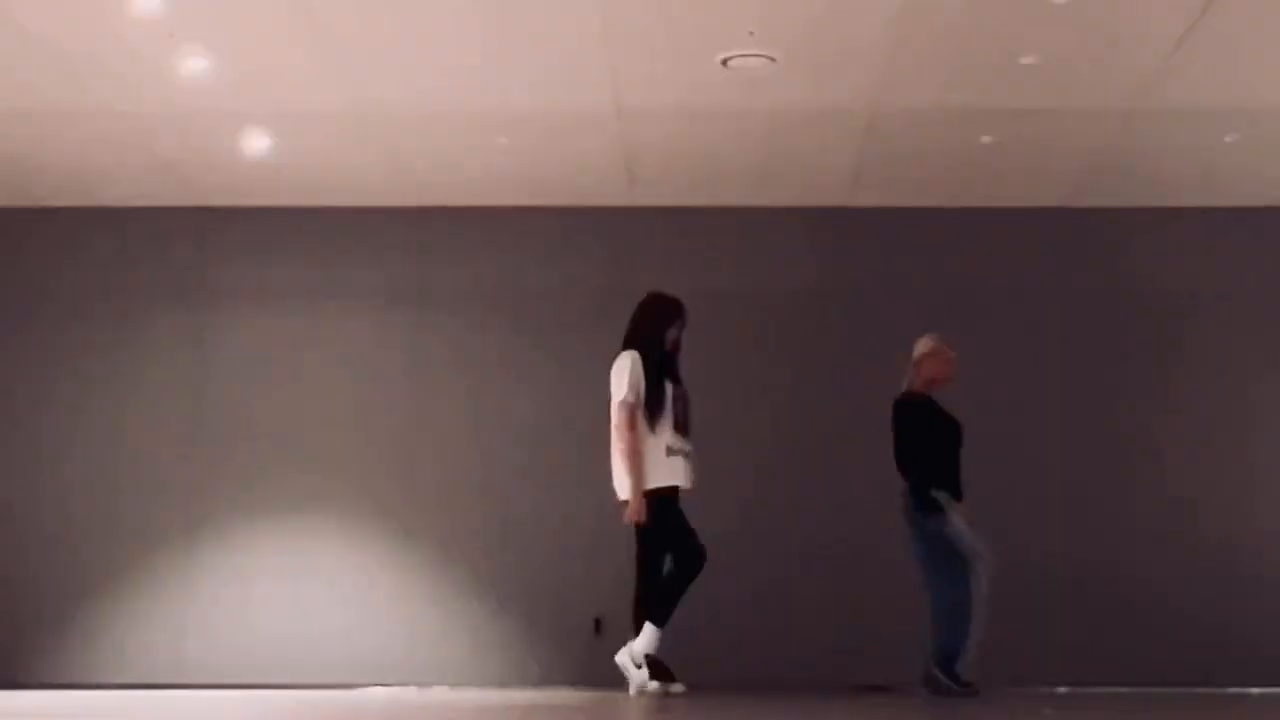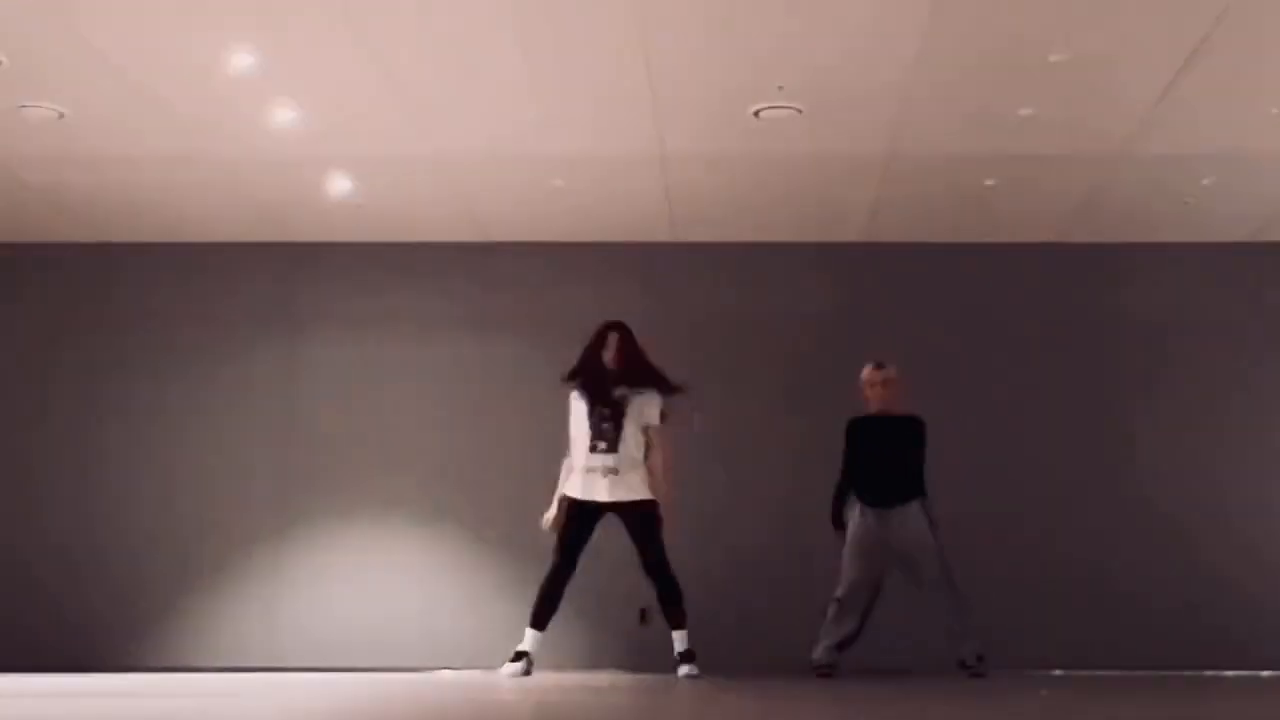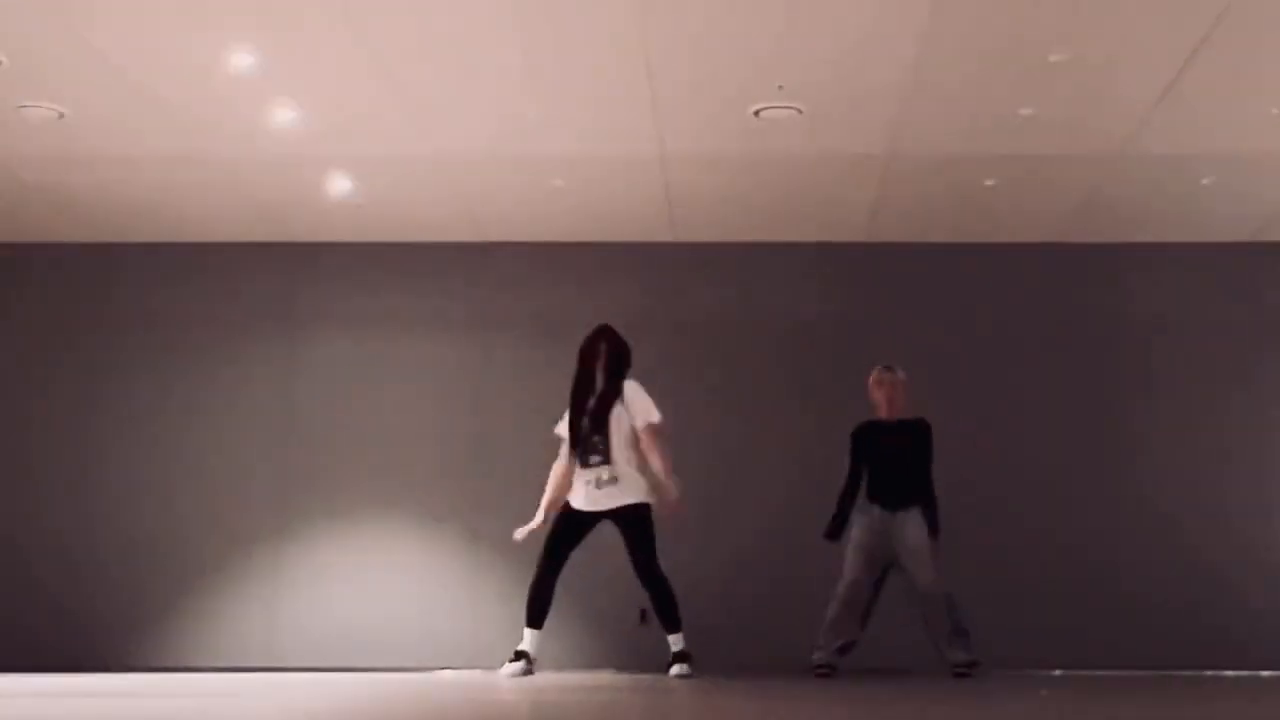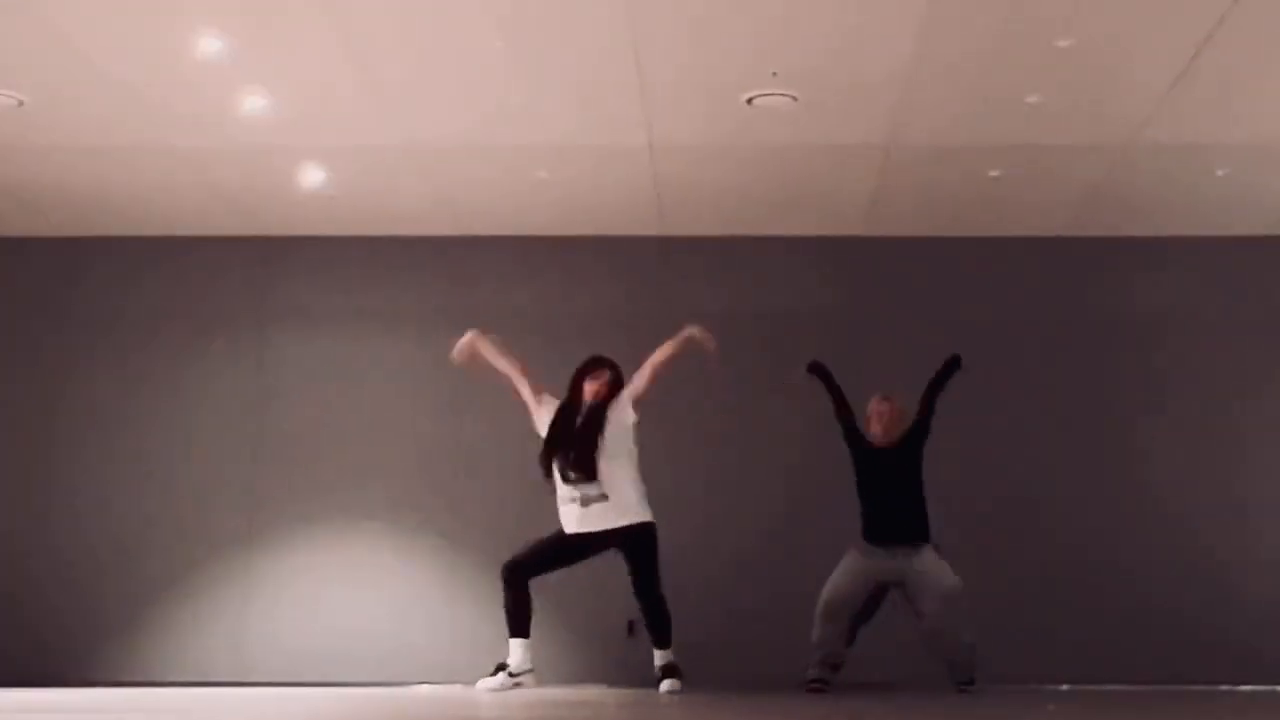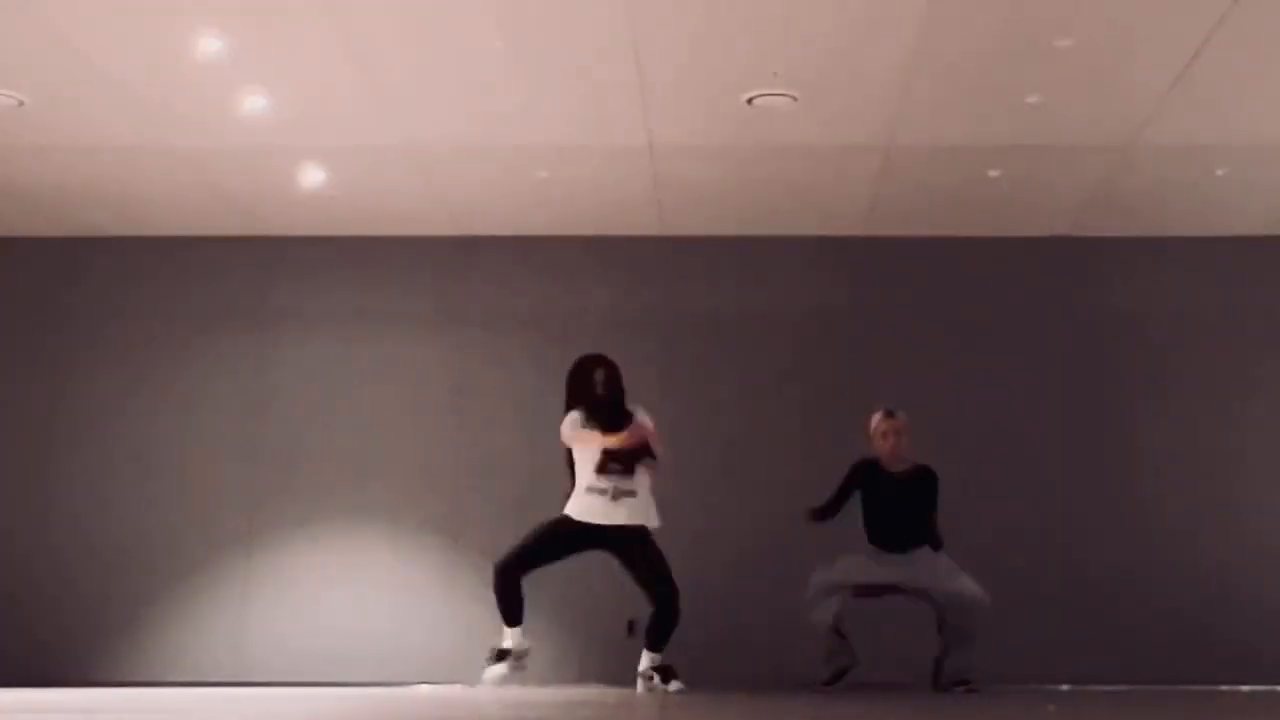
dt=0.7s
person 1, frame 1
left shoulder: (660, 369)
right shoulder: (630, 362)
right elbow: (624, 429)
left wrist: (642, 492)
right wrist: (636, 492)
left hip: (662, 484)
right hip: (647, 485)
left knee: (654, 569)
right knee: (689, 557)
left ankle: (645, 658)
right ankle: (640, 651)
person 1, frame 2
left shoulder: (644, 394)
right shoulder: (581, 393)
left elbow: (656, 450)
right elbow: (574, 451)
left wrist: (662, 499)
right wrist: (557, 501)
left hip: (633, 494)
right hip: (583, 494)
left knee: (658, 568)
right knee: (560, 569)
left ankle: (682, 650)
right ankle: (526, 651)
person 1, frame 3
left shoulder: (629, 391)
right shoulder: (578, 400)
left elbow: (649, 440)
right elbow: (565, 460)
left wrist: (665, 482)
right wrist: (541, 513)
left hip: (628, 498)
right hip: (581, 500)
left knee: (648, 570)
right knee: (547, 564)
left ankle: (679, 650)
right ankle: (528, 651)
person 1, frame 4
left shoulder: (618, 411)
right shoulder: (554, 414)
left elbow: (650, 368)
right elbow: (517, 375)
left wrist: (685, 336)
right wrist: (480, 342)
left hip: (628, 520)
right hip: (579, 527)
left knee: (647, 589)
right knee: (514, 570)
left ankle: (665, 664)
right ankle: (519, 665)
person 1, frame 5
left shoulder: (635, 417)
right shoulder: (577, 421)
right elbow: (602, 442)
left hip: (630, 526)
right hip: (581, 518)
left knee: (667, 598)
right knee: (507, 569)
left ankle: (651, 669)
right ankle: (512, 647)
person 2, frame 1
left shoulder: (935, 409)
right shoulder: (908, 403)
right elbow: (904, 456)
left wrist: (951, 502)
right wrist: (926, 497)
left hip: (943, 502)
right hip: (929, 503)
left knee: (953, 584)
right knee: (960, 578)
left ankle: (942, 669)
right ankle: (943, 666)
person 2, frame 2
left shoulder: (913, 425)
right shoulder: (857, 427)
left elbow: (916, 472)
right elbow: (848, 473)
left wrist: (925, 512)
right wrist: (838, 511)
left hip: (907, 513)
right hip: (867, 516)
left knee: (939, 583)
right knee: (852, 589)
left ankle: (969, 653)
right ankle: (825, 654)
person 2, frame 3
left shoulder: (919, 429)
right shoulder: (865, 432)
left elbow: (925, 478)
right elbow: (853, 478)
left wrist: (933, 521)
right wrist: (839, 519)
left hip: (911, 515)
right hip: (872, 515)
left knee: (931, 585)
right knee: (852, 585)
left ankle: (961, 654)
right ankle: (826, 654)
person 2, frame 4
left shoulder: (911, 446)
right shoulder: (862, 452)
left elbow: (927, 408)
right elbow: (844, 414)
left wrist: (947, 371)
right wrist: (825, 377)
left hip: (915, 551)
right hip: (871, 551)
left knee: (946, 592)
right knee: (833, 601)
left ankle: (962, 670)
right ankle: (822, 670)
person 2, frame 5
left shoulder: (924, 476)
right shoulder: (865, 470)
left elbow: (929, 518)
right elbow: (834, 505)
left wrist: (937, 549)
right wrist: (819, 512)
left hip: (920, 556)
right hip: (877, 559)
left knee: (971, 600)
right knee: (823, 584)
left ankle: (950, 672)
right ankle: (839, 659)
